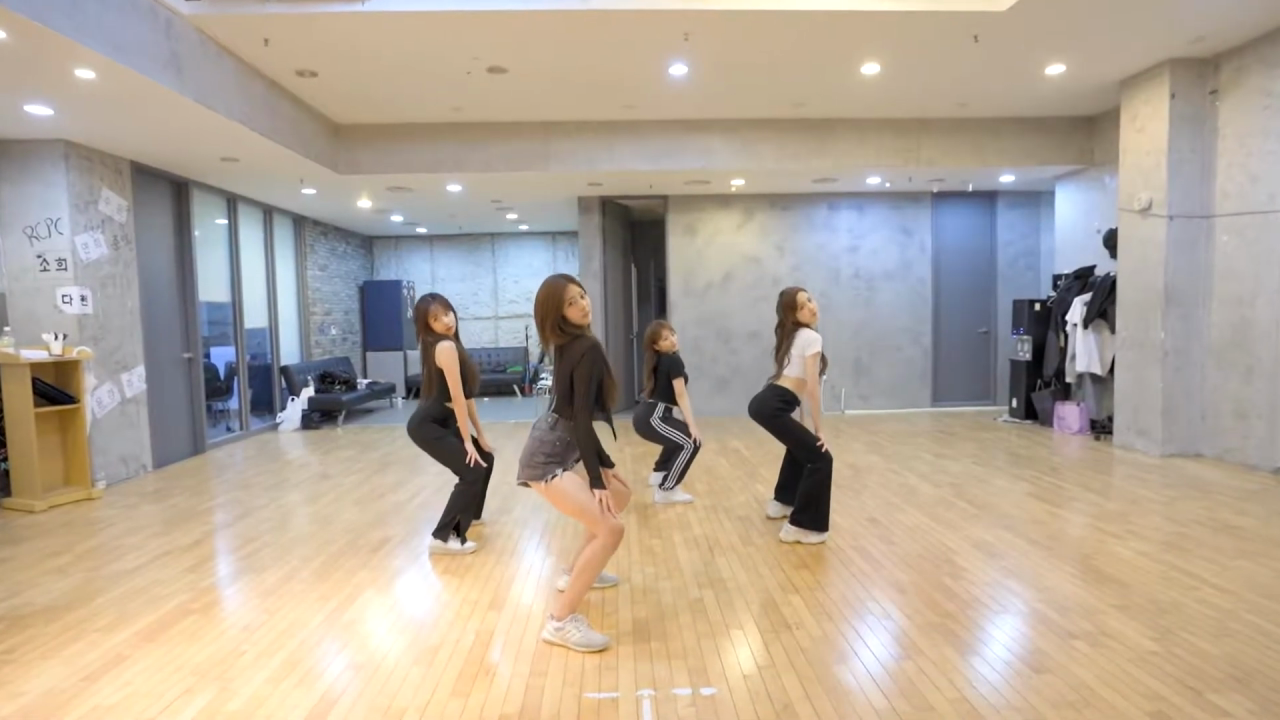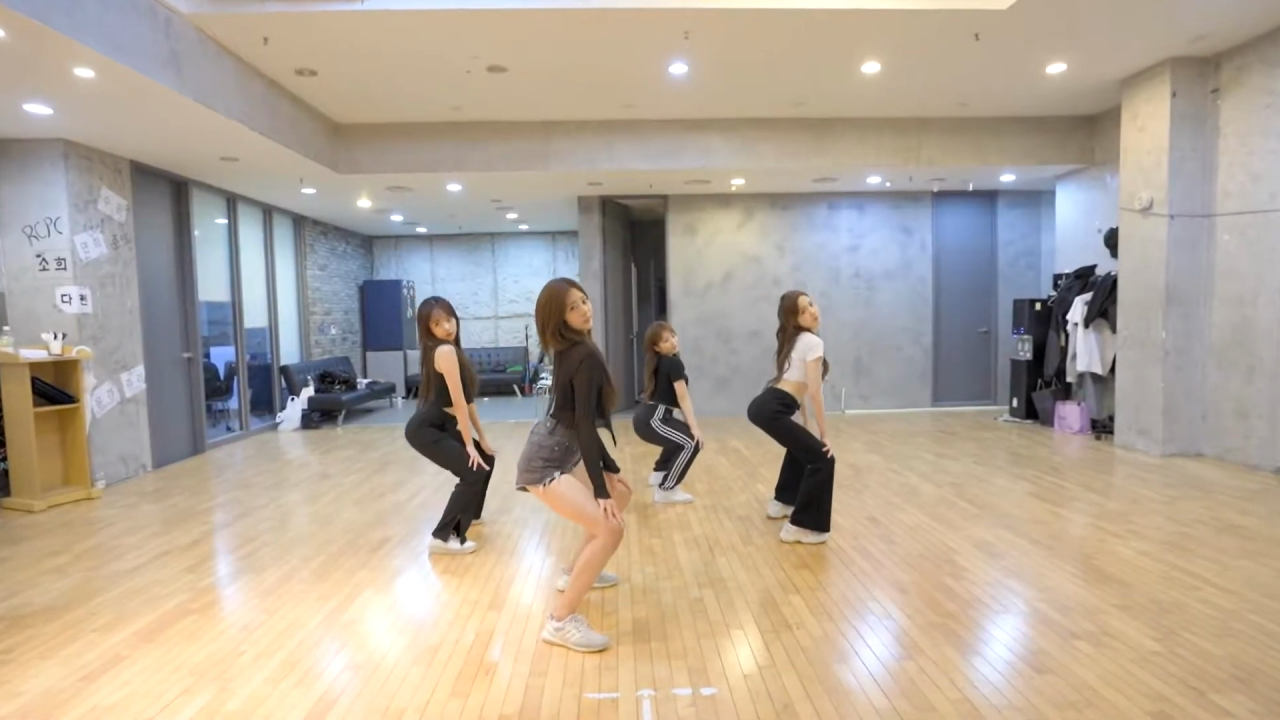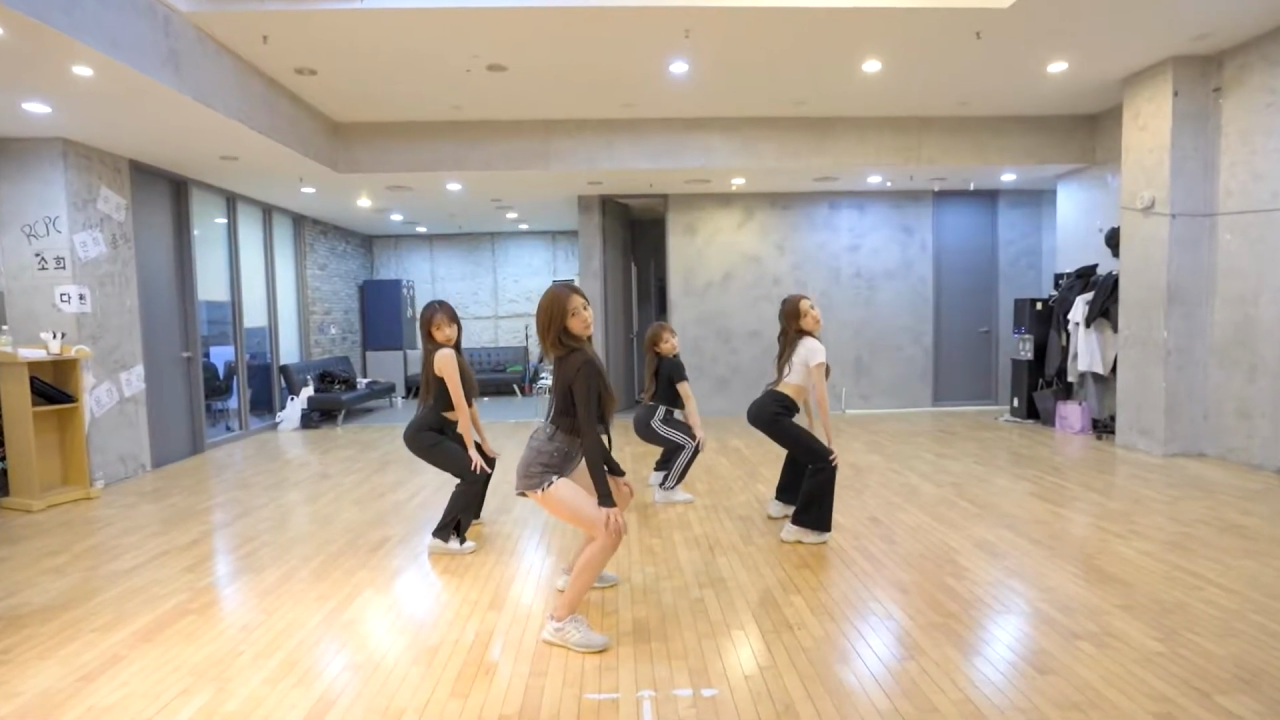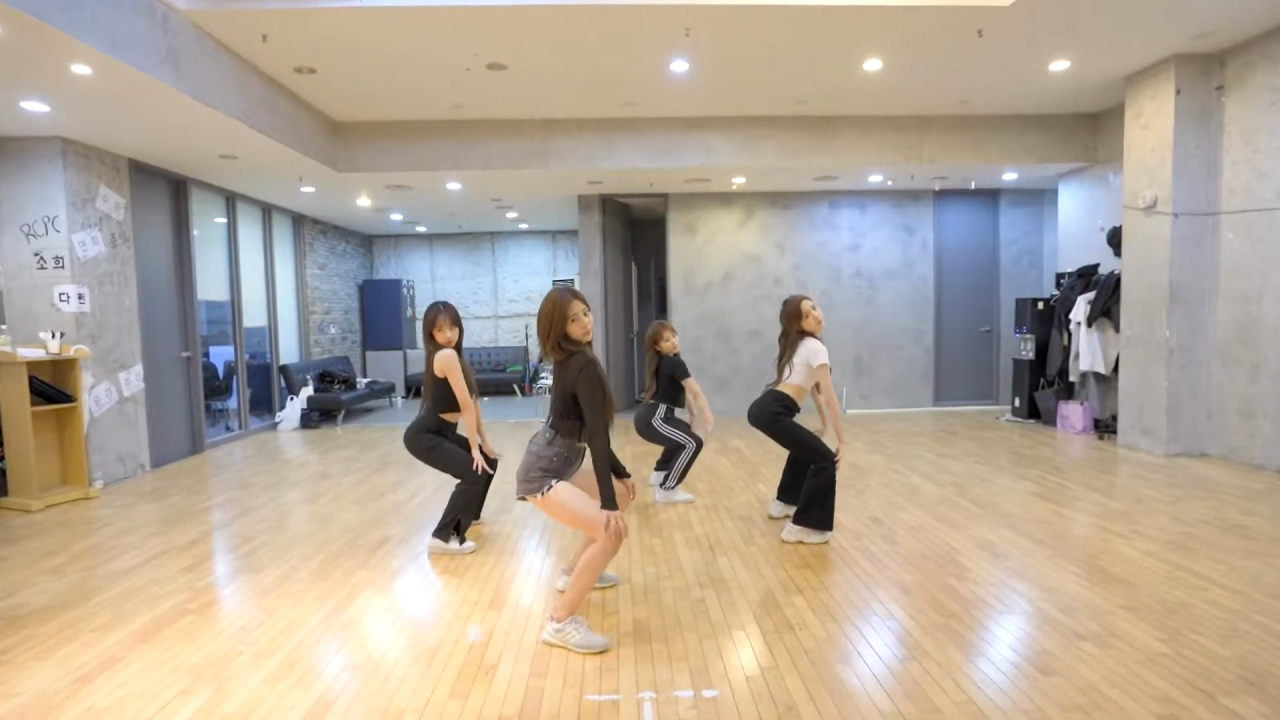
dt=0.1s
person 1, frame 1
left shoulder: (570, 345)
right shoulder: (587, 348)
right elbow: (580, 416)
left wrist: (604, 464)
right wrist: (595, 480)
left hip: (558, 447)
right hip: (548, 456)
left knee: (619, 495)
right knee: (610, 528)
left ankle: (575, 572)
right ankle: (561, 620)
person 1, frame 2
left shoulder: (571, 350)
right shoulder: (585, 356)
left elbow: (583, 423)
right elbow: (586, 425)
left wrist: (609, 468)
right wrist: (599, 490)
left hip: (558, 453)
right hip: (546, 461)
left knee: (621, 494)
right knee: (611, 525)
left ankle: (575, 572)
right ankle: (561, 620)
person 1, frame 3
left shoulder: (571, 356)
right shoulder: (583, 362)
left elbow: (585, 429)
right elbow: (589, 431)
left wrist: (614, 471)
right wrist: (603, 498)
left hip: (559, 457)
right hip: (545, 466)
left knee: (622, 495)
right knee: (610, 527)
left ankle: (575, 573)
right ankle: (561, 621)
person 1, frame 4
left shoulder: (569, 359)
right shoulder: (584, 364)
left elbow: (589, 430)
right elbow: (597, 433)
left wrist: (618, 479)
right wrist: (608, 500)
left hip: (556, 461)
right hip: (544, 470)
left knee: (623, 495)
right knee: (611, 528)
left ankle: (574, 572)
right ankle: (561, 621)
person 2, frame 1
left shoulder: (452, 344)
right shoulder: (446, 347)
left elbow: (467, 394)
right elbow: (457, 398)
left wrist: (479, 434)
right wrist: (467, 440)
left hip: (440, 421)
right hip: (427, 425)
left knee: (484, 458)
right knee: (472, 472)
left ankle: (469, 514)
right ankle: (443, 537)
person 2, frame 2
left shoulder: (452, 350)
right shoulder: (445, 350)
left elbow: (467, 400)
right elbow: (458, 402)
left wrist: (481, 438)
right wrist: (469, 445)
left hip: (440, 425)
right hip: (424, 430)
left knee: (486, 459)
right knee: (473, 472)
left ankle: (468, 514)
right ankle: (443, 537)
person 2, frame 3
left shoulder: (454, 353)
right shoulder: (445, 354)
left elbow: (468, 403)
right elbow: (460, 406)
left wrist: (483, 441)
right wrist: (471, 448)
left hip: (439, 429)
right hip: (423, 434)
left knee: (487, 461)
right knee: (474, 473)
left ankle: (467, 514)
right ankle: (443, 537)
person 2, frame 4
left shoulder: (455, 356)
right shoulder: (445, 356)
left elbow: (469, 404)
right elbow: (467, 404)
left wrist: (484, 443)
right wrist: (476, 445)
left hip: (442, 432)
right hip: (424, 436)
left knee: (487, 463)
right knee: (474, 473)
left ankle: (467, 515)
right ankle: (444, 537)
person 3, frame 1
left shoulder: (793, 336)
right shoulder: (811, 337)
right elbow: (812, 387)
left wrist: (803, 423)
right wrist: (818, 429)
left hip: (764, 403)
right hip: (773, 407)
left knee: (801, 445)
right knee: (820, 458)
left ankle: (782, 501)
right ankle: (801, 526)
person 3, frame 2
left shoulder: (794, 340)
right shoulder: (812, 342)
right elbow: (815, 391)
left wrist: (805, 423)
right wrist: (822, 434)
left hip: (762, 406)
right hip: (772, 410)
left knee: (801, 445)
right knee: (822, 458)
left ankle: (783, 501)
right ankle: (802, 526)
person 3, frame 3
left shoulder: (796, 343)
right shoulder: (814, 347)
right elbow: (821, 396)
left wrist: (810, 424)
right wrist: (830, 440)
left hip: (763, 408)
right hip: (772, 413)
left knee: (803, 446)
right knee: (824, 459)
left ankle: (784, 501)
right ankle: (803, 526)
person 3, frame 4
left shoulder: (799, 344)
right shoulder: (816, 348)
left elbow: (815, 391)
right elbow: (829, 397)
left wrist: (824, 421)
right wrist: (840, 439)
left hip: (762, 408)
right hip: (771, 413)
left knee: (804, 448)
right knee: (824, 459)
left ankle: (784, 501)
right ankle: (803, 526)
person 4, frame 1
left shoulder: (661, 361)
right shoulder: (673, 361)
left elbow: (673, 394)
right elbow: (681, 395)
left wrist: (687, 424)
right wrist: (692, 425)
left hip: (647, 415)
right hip: (652, 418)
left knee: (679, 436)
right knee: (691, 442)
left ankle: (659, 473)
right ankle: (666, 490)
person 4, frame 2
left shoulder: (662, 363)
right shoulder: (673, 364)
left elbow: (678, 397)
right elbow: (683, 397)
left wrist: (690, 424)
right wrist: (694, 427)
left hip: (647, 417)
right hip: (651, 420)
left knee: (683, 434)
right knee: (692, 442)
left ankle: (659, 473)
right ankle: (666, 490)
person 4, frame 3
left shoulder: (663, 363)
right shoulder: (674, 365)
left elbow: (680, 398)
right elbow: (688, 398)
left wrist: (691, 425)
right wrist: (698, 428)
left hip: (648, 417)
right hip: (652, 421)
left knee: (683, 435)
right knee: (693, 443)
left ankle: (659, 473)
right ankle: (666, 490)
person 4, frame 4
left shoulder: (669, 362)
right shoulder: (674, 364)
left elbow: (686, 391)
right elbow: (695, 392)
left wrist: (696, 419)
right wrist: (709, 420)
left hip: (651, 415)
right hip: (651, 419)
left knee: (679, 434)
right knee: (694, 442)
left ankle: (660, 472)
right ankle: (666, 489)
